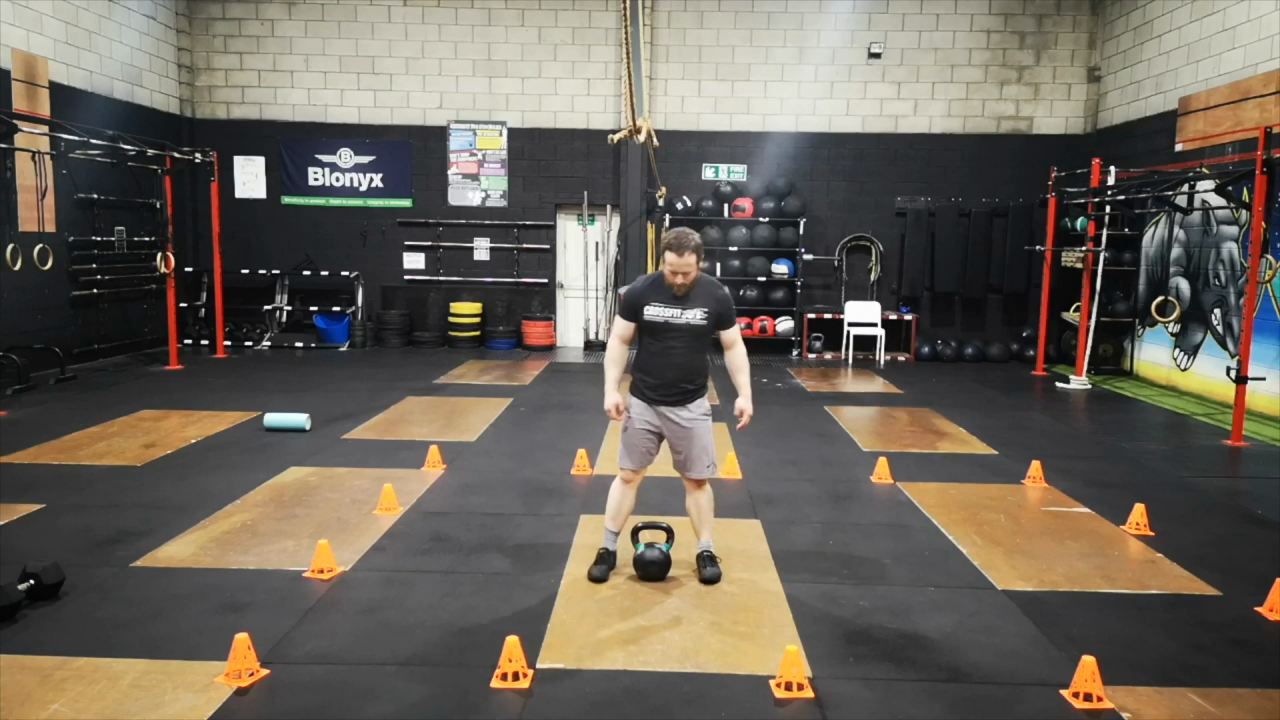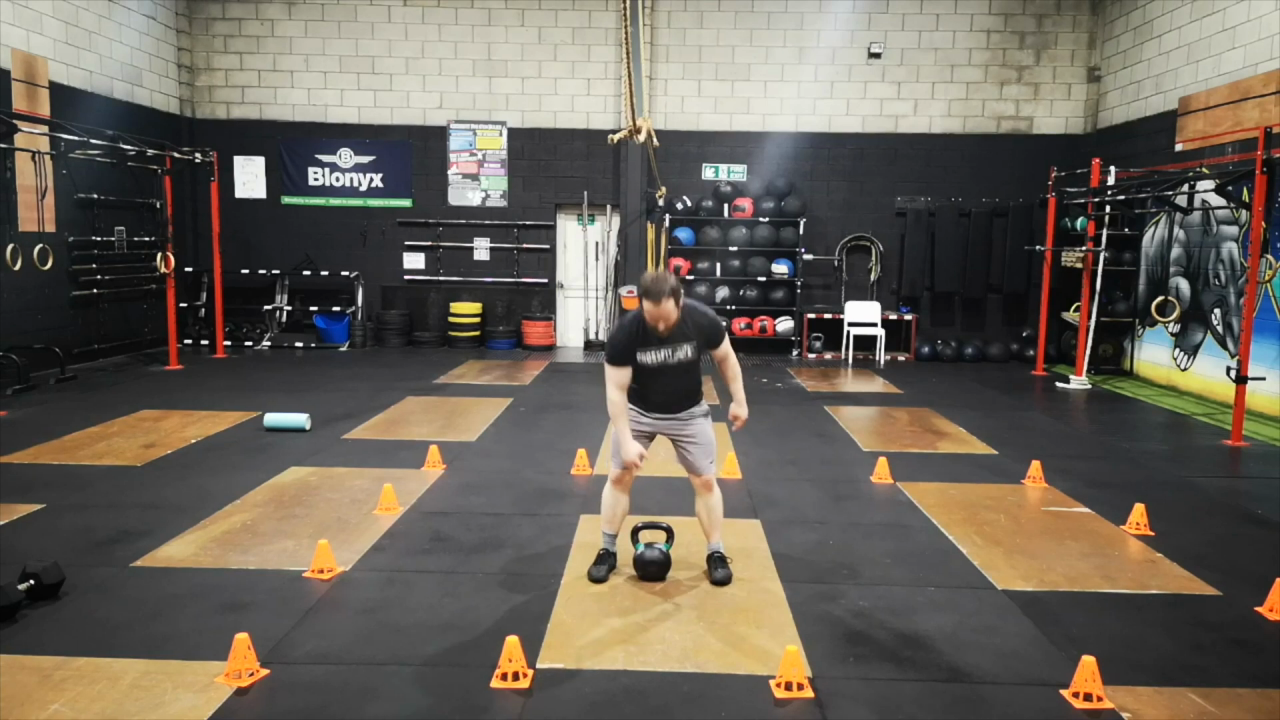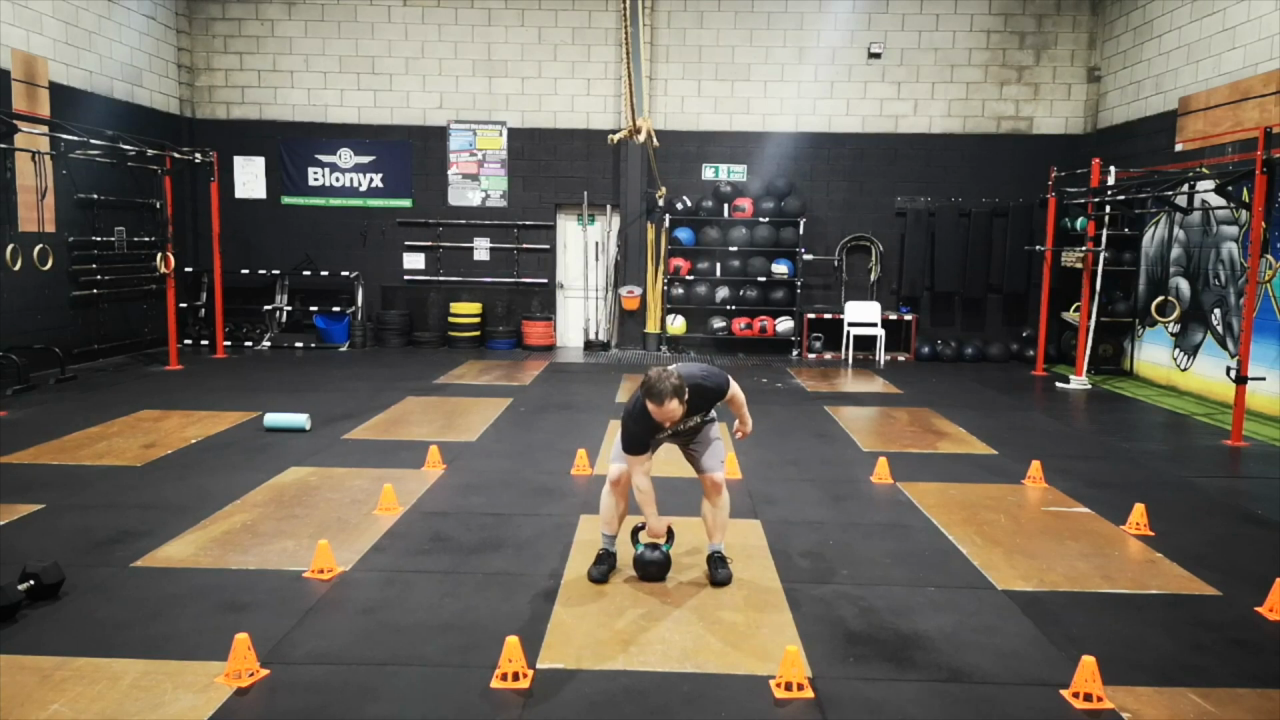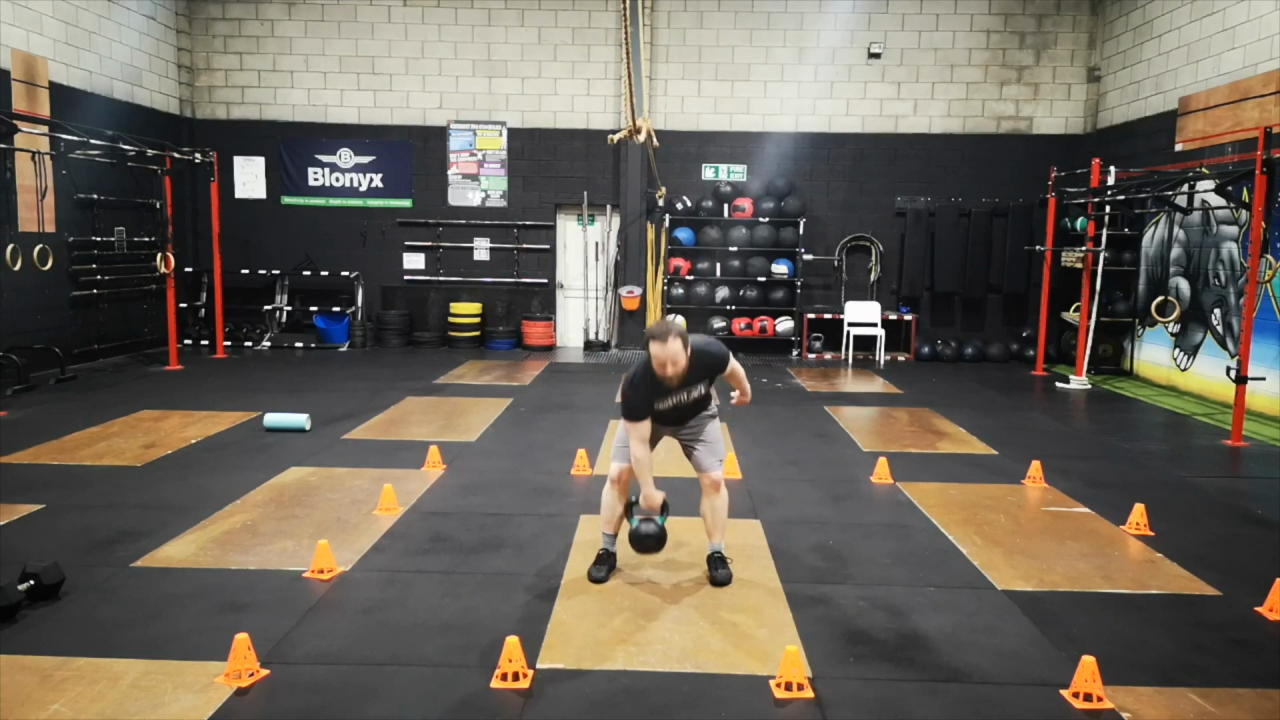
dt=0.5s
person 1, frame 1
left shoulder: (716, 296)
right shoulder: (640, 291)
left elbow: (733, 346)
right elbow: (618, 341)
left wrist: (744, 394)
right wrist: (611, 389)
left hip: (691, 406)
right hip: (642, 403)
left knee: (697, 480)
right knee: (628, 475)
left ankle: (705, 551)
right ankle: (608, 549)
person 1, frame 2
left shoulder: (703, 320)
right shoulder: (624, 332)
left elbow: (725, 357)
right elbow: (616, 389)
left wrist: (739, 400)
right wrist: (625, 440)
left hip: (689, 411)
right hip: (639, 411)
left knee: (705, 479)
right knee: (619, 475)
left ankle: (716, 553)
right ankle: (607, 550)
person 1, frame 3
left shoulder: (707, 382)
right shoulder: (635, 416)
left elbow: (733, 392)
right elbow: (640, 476)
left wrist: (744, 419)
right wrist: (653, 521)
left hip: (697, 424)
left knee: (715, 480)
right knee: (617, 476)
left ankle: (716, 554)
right ankle: (607, 552)
person 1, frame 4
left shoulder: (709, 353)
right shoulder: (636, 383)
left elbow: (733, 370)
right elbow: (639, 445)
left wrist: (744, 390)
right wrist: (648, 492)
left hip: (697, 417)
right hip: (645, 422)
left knee: (713, 480)
right knee: (618, 475)
left ankle: (717, 555)
right ankle: (607, 552)
